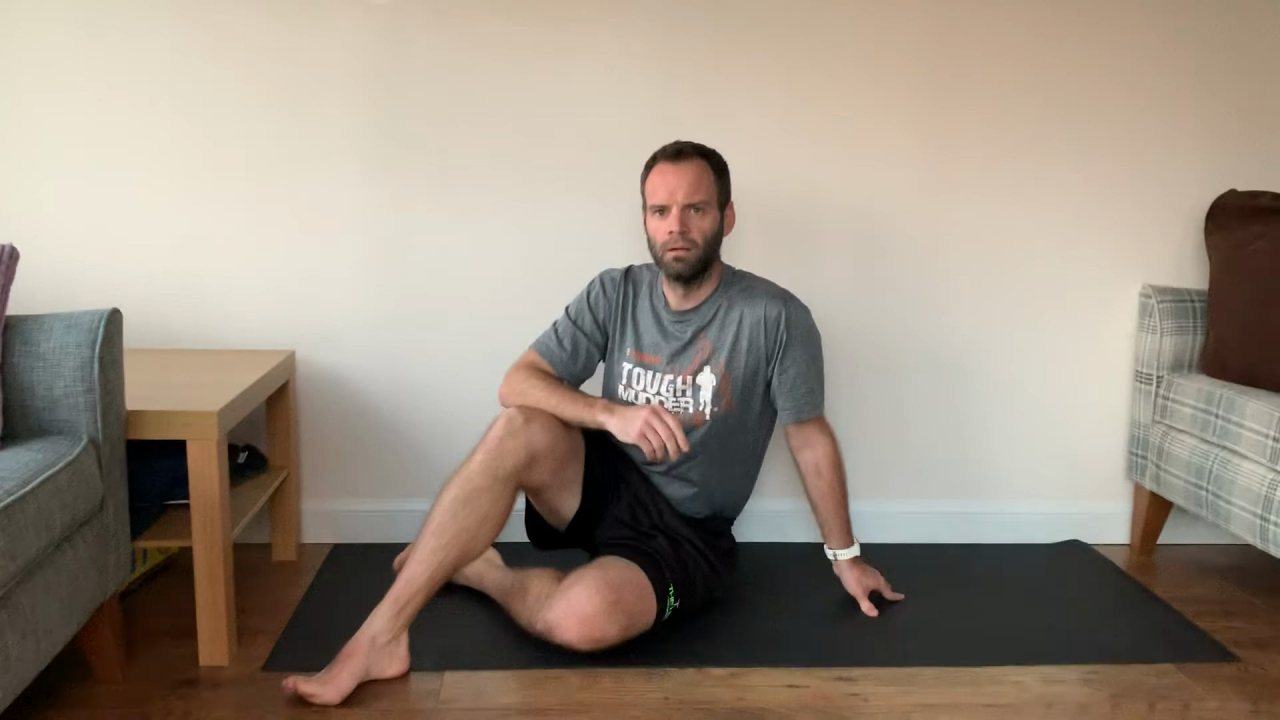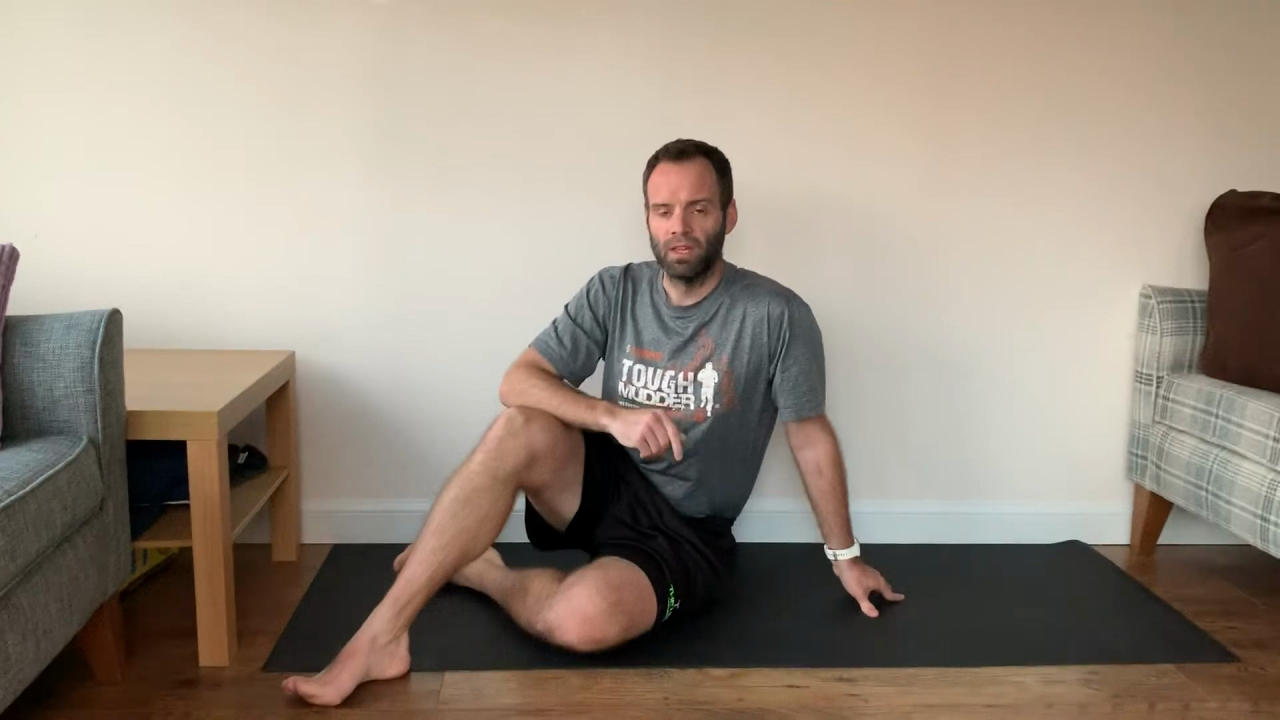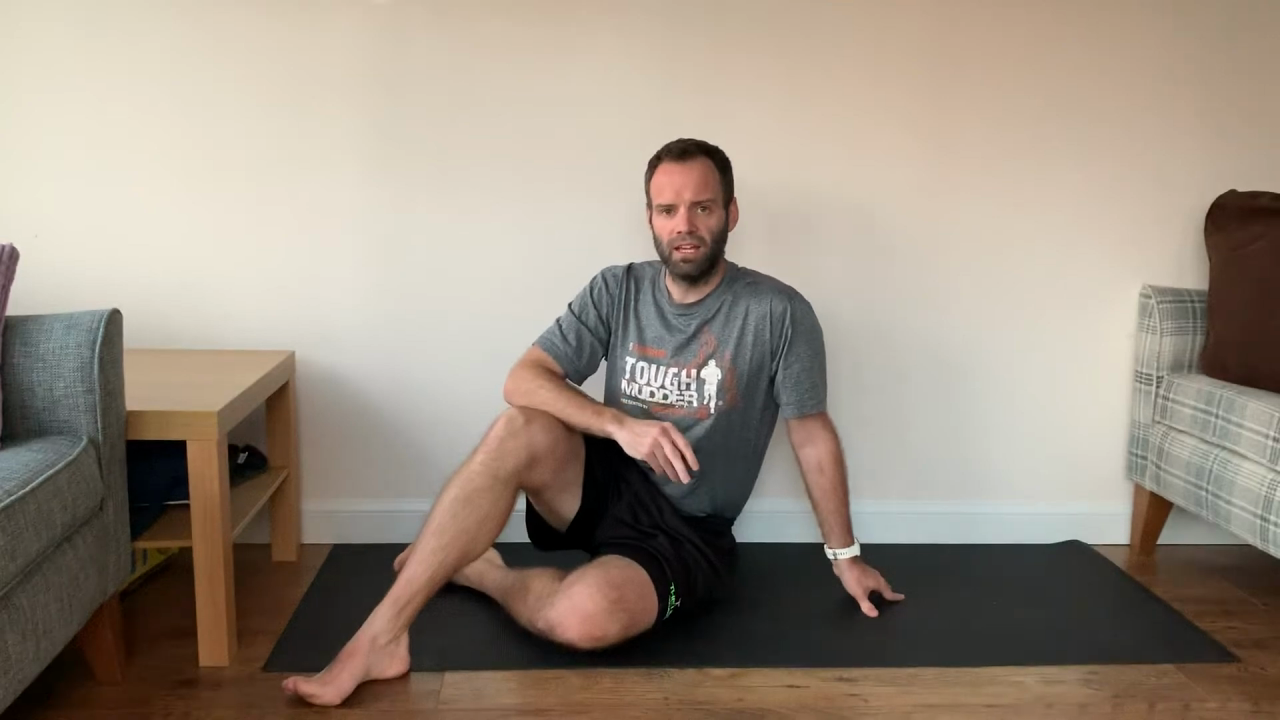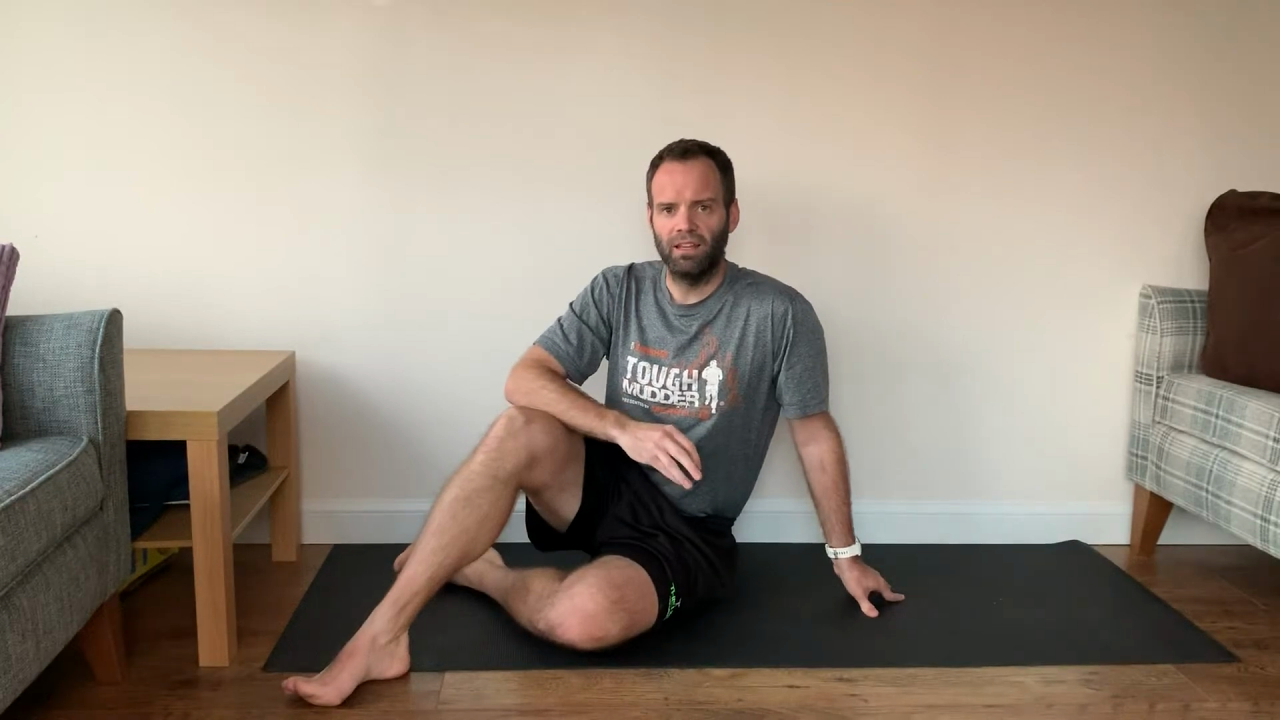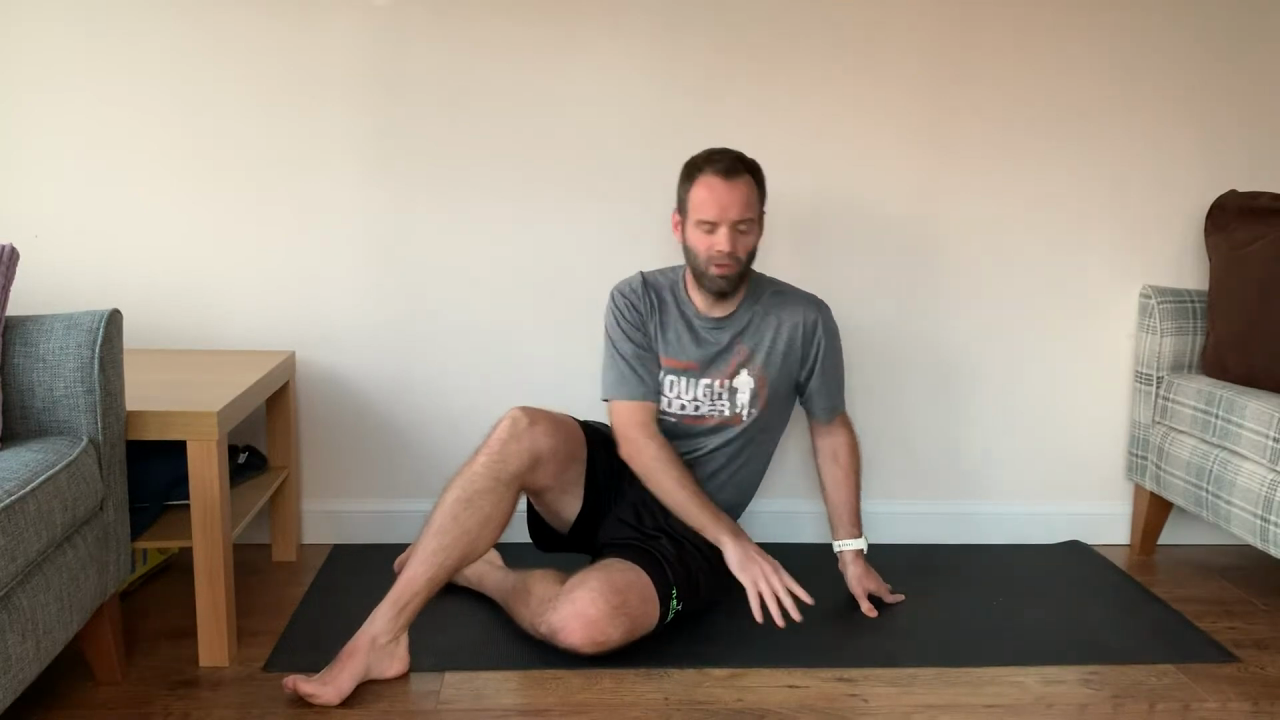
dt=0.4s
person 1, frame 1
left shoulder: (775, 318)
right shoulder: (613, 294)
left elbow: (810, 437)
right elbow: (518, 383)
left wrist: (845, 556)
right wrist: (610, 414)
left hip: (684, 532)
right hip: (605, 484)
left knee: (579, 620)
right knee: (519, 428)
left ankle: (476, 569)
right ankle: (380, 636)
person 1, frame 2
left shoulder: (776, 316)
right shoulder: (613, 291)
left elbow: (810, 436)
right elbow: (518, 382)
left wrist: (845, 556)
right wrist: (613, 415)
left hip: (684, 531)
right hip: (605, 483)
left knee: (581, 620)
right knee: (519, 429)
left ankle: (477, 569)
right ankle: (381, 636)
person 1, frame 3
left shoulder: (778, 313)
right shoulder: (616, 290)
left elbow: (812, 434)
right elbow: (523, 381)
left wrist: (844, 555)
right wrist: (619, 425)
left hip: (686, 531)
right hip: (607, 483)
left knee: (581, 618)
right knee: (520, 429)
left ankle: (478, 570)
right ankle: (381, 636)
person 1, frame 4
left shoulder: (780, 314)
right shoulder: (617, 290)
left elbow: (815, 433)
right elbow: (526, 380)
left wrist: (845, 555)
right wrist: (630, 432)
left hip: (686, 530)
right hip: (607, 481)
left knee: (582, 618)
right knee: (519, 430)
left ankle: (479, 571)
right ankle: (381, 637)
person 1, frame 5
left shoulder: (804, 323)
right shoulder: (638, 299)
left elbow: (832, 431)
right elbow: (638, 441)
left wrist: (851, 550)
right wrist: (738, 544)
left hip: (685, 535)
right hip: (615, 477)
left knee: (584, 623)
right knee: (523, 432)
left ankle: (478, 571)
right ankle: (381, 636)
